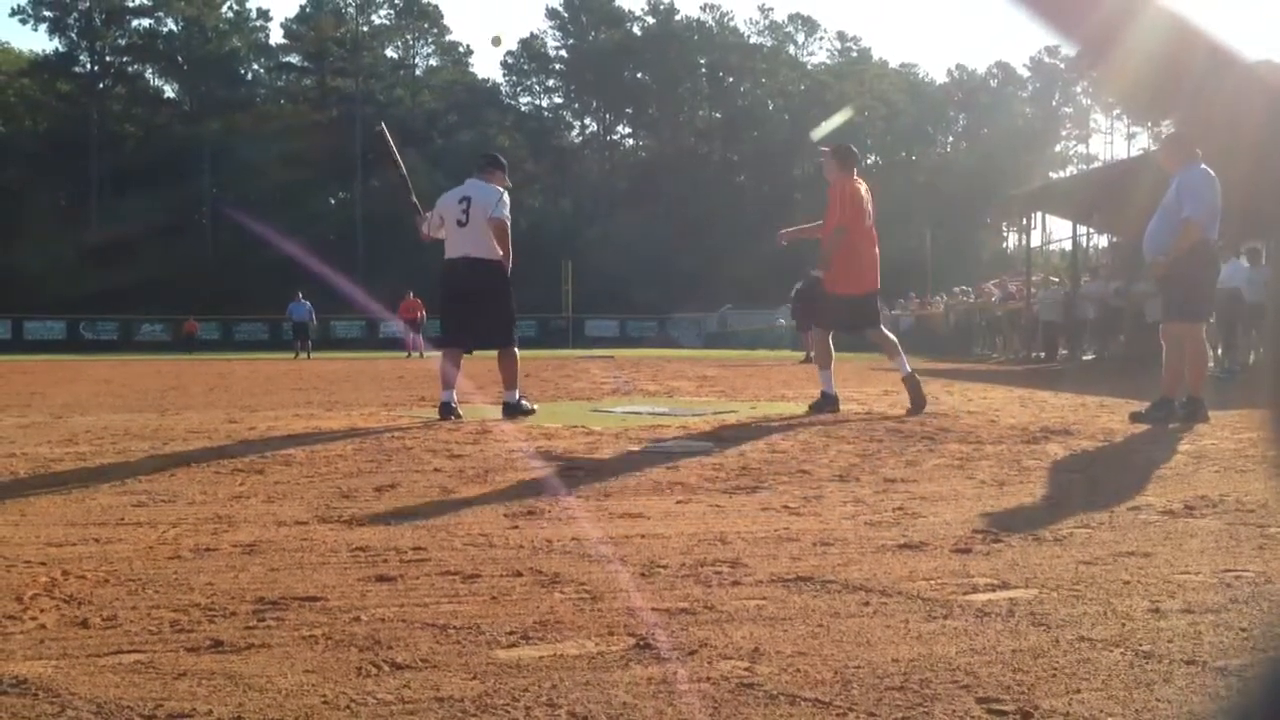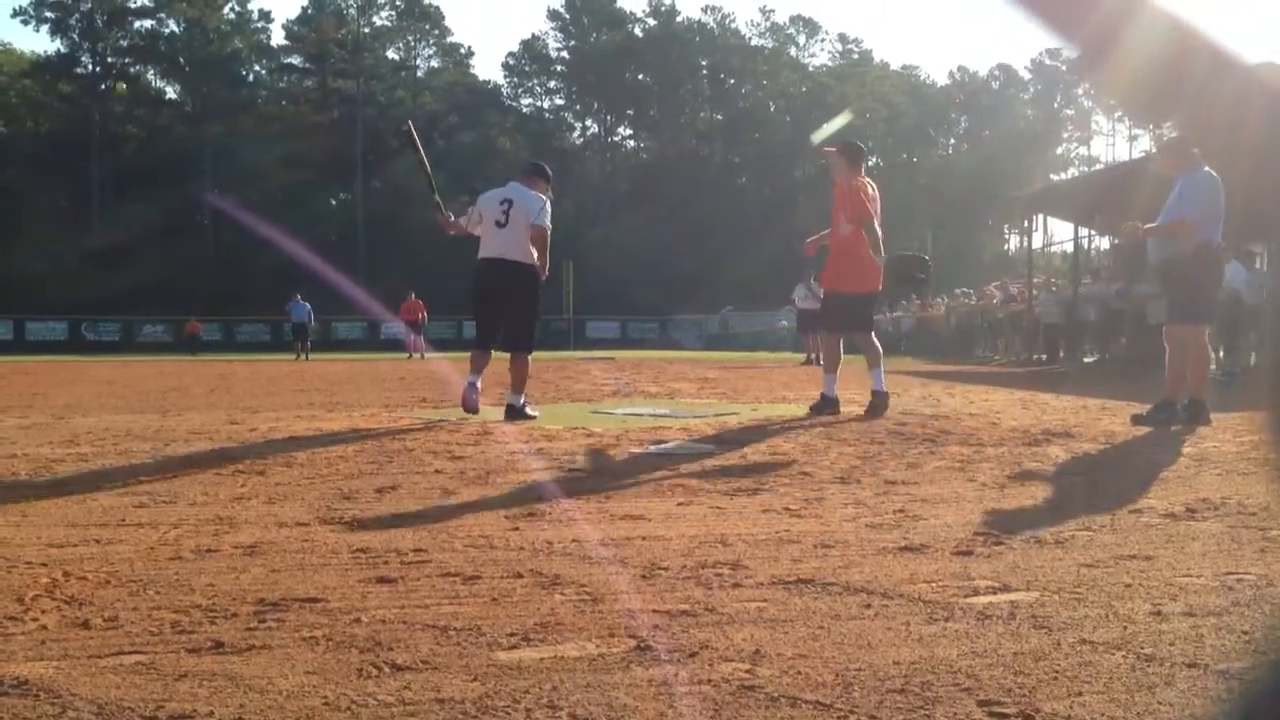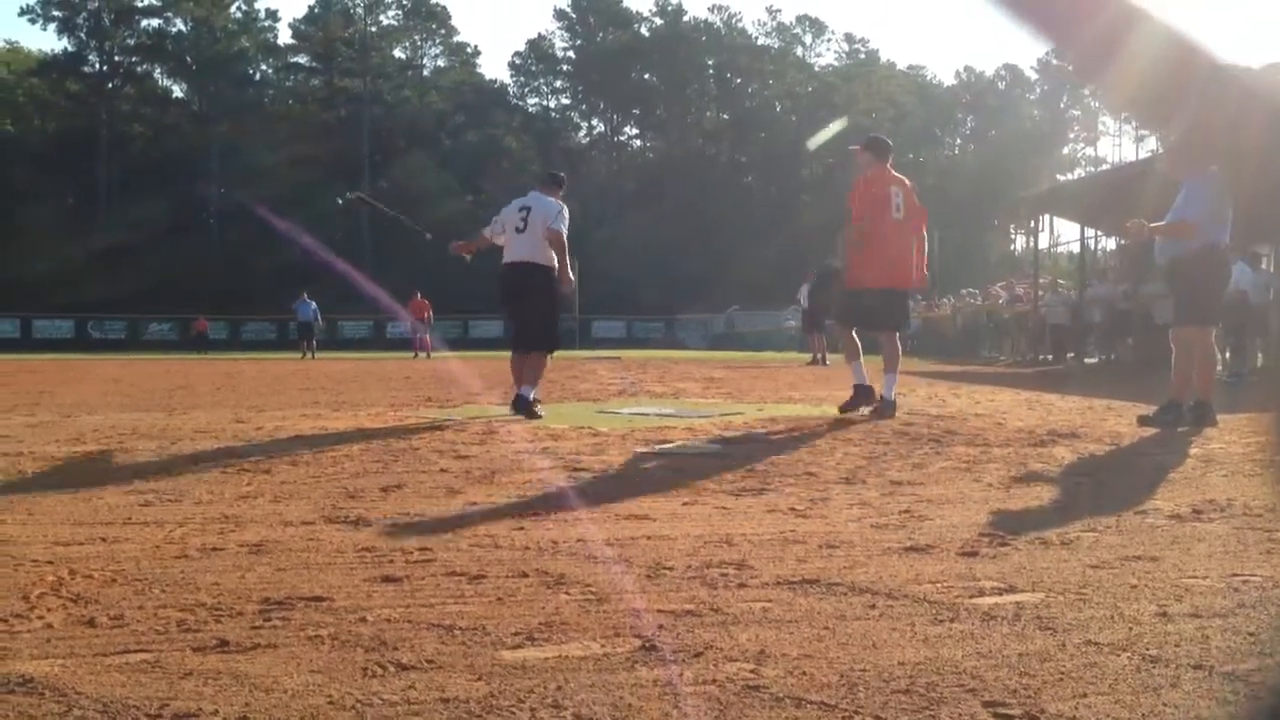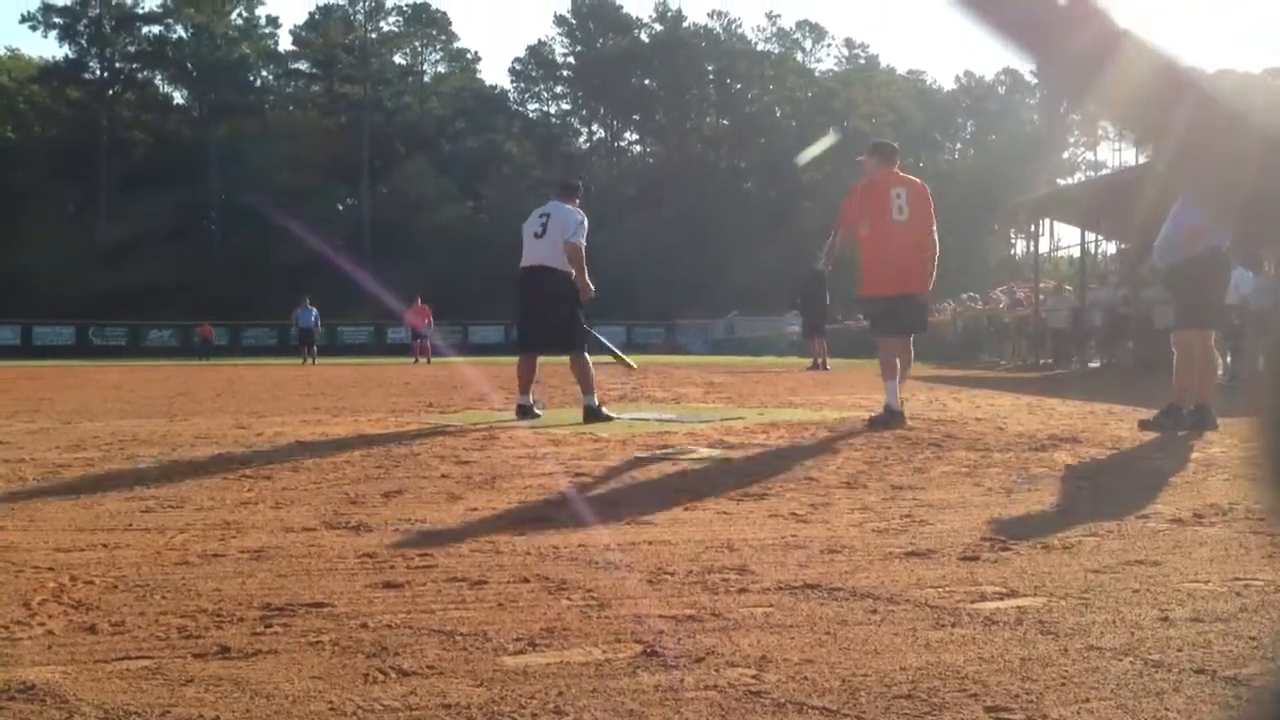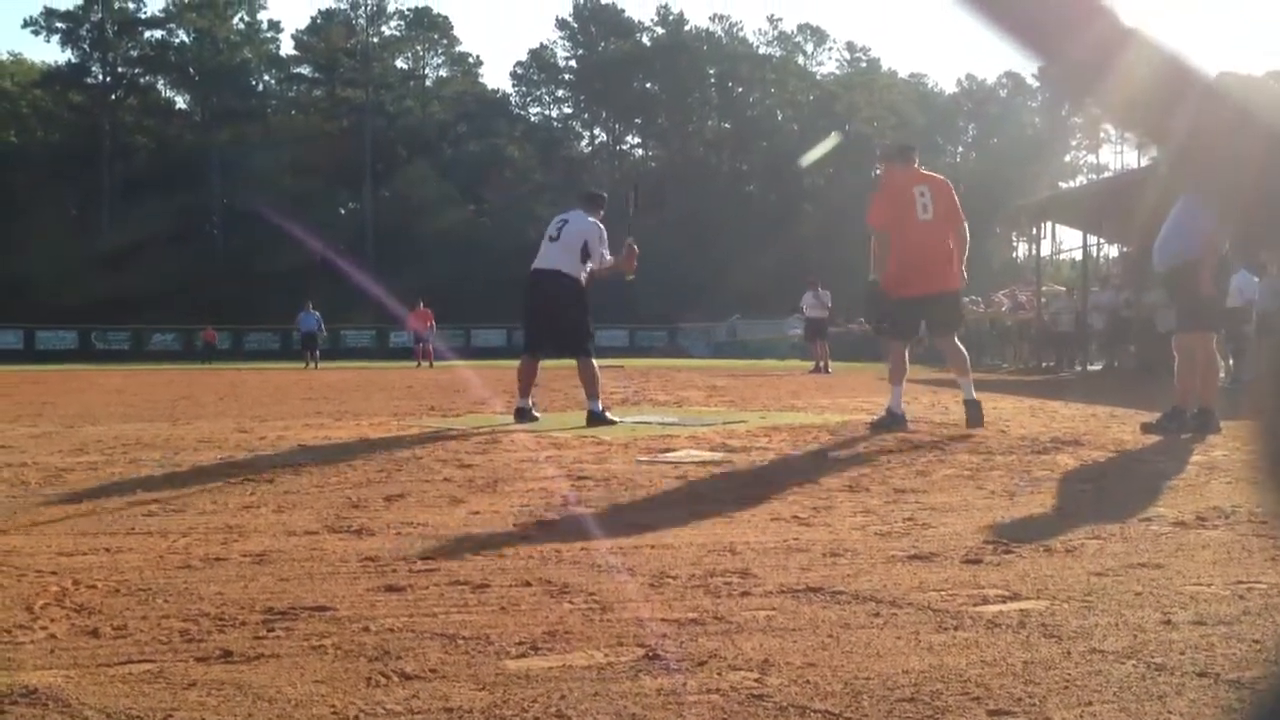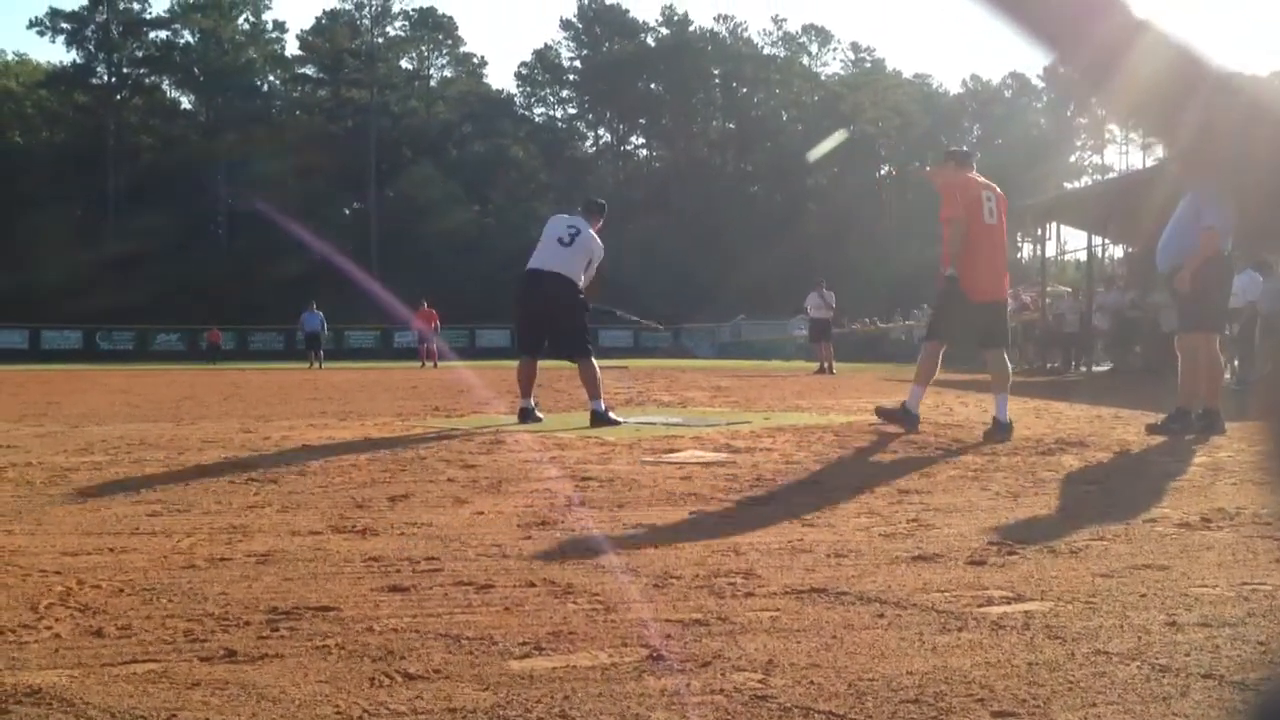
dt=0.4s
person 1, frame 1
left shoulder: (842, 189)
right shoulder: (859, 187)
left elbow: (837, 233)
left wrist: (822, 268)
right wrist: (794, 233)
left hip: (843, 278)
right hip: (866, 276)
left knee: (821, 332)
right knee: (876, 330)
left ankle: (828, 396)
right ankle: (907, 375)
person 1, frame 2
left shoulder: (849, 186)
right shoulder: (867, 186)
left elbow: (869, 224)
left wrist: (880, 257)
right wrist: (818, 240)
left hip: (846, 277)
right hip: (868, 277)
left knee: (831, 334)
right knee: (865, 334)
left ankle: (829, 398)
right ankle: (879, 391)
person 1, frame 3
left shoulder: (866, 181)
right shoulder: (905, 185)
left elbow: (858, 225)
right elbow: (919, 229)
left wrist: (840, 260)
right wrist: (920, 267)
left hip: (867, 274)
right hip: (901, 275)
left knee: (846, 326)
right knee: (889, 334)
left ankle: (862, 387)
right ankle: (888, 398)
person 1, frame 4
left shoulder: (865, 187)
right shoulder: (918, 187)
left elbow: (845, 230)
right elbow: (930, 234)
left wrist: (826, 262)
right wrist: (929, 273)
left hip: (880, 279)
right hip: (913, 278)
left knee: (886, 341)
right knee: (904, 341)
left ankle: (893, 408)
right ankle: (894, 400)
person 1, frame 5
left shoulder: (887, 187)
right shoulder: (941, 184)
left elbow: (881, 235)
right elbow: (960, 228)
left wrist: (876, 276)
right wrist: (960, 267)
left hip: (903, 281)
right hip: (943, 279)
left knee: (897, 345)
right knee: (948, 340)
left ankle: (895, 412)
right ankle: (970, 400)
person 1, frame 6
left shoulder: (954, 185)
right shoulder: (995, 191)
left elbow: (958, 226)
left wrist: (951, 270)
left hip: (963, 282)
right hip: (995, 285)
left knee: (934, 344)
right knee: (995, 351)
left ankle: (910, 410)
right ankle: (1002, 419)
person 2, frame 1
left shoulder: (1195, 176)
right shoulder: (1185, 179)
left elbow: (1194, 225)
left wrist: (1167, 258)
right wrist: (1165, 261)
left hip: (1189, 264)
right hip: (1178, 266)
left knee: (1188, 332)
right knee: (1172, 334)
left ankle: (1194, 403)
right ankle: (1168, 402)
person 2, frame 2
left shoulder: (1200, 179)
right shoulder: (1188, 182)
left elbow: (1185, 226)
left wrist: (1144, 231)
right wrist: (1145, 232)
left hip: (1194, 265)
right hip: (1181, 266)
left knee: (1191, 334)
right knee: (1175, 336)
left ankle: (1195, 405)
right ankle: (1172, 404)
person 2, frame 3
left shoulder: (1207, 180)
right shoulder: (1196, 183)
left elbow: (1189, 227)
left wrist: (1149, 230)
right wrist: (1150, 231)
left hip: (1201, 266)
right hip: (1189, 267)
left knee: (1196, 335)
right knee: (1182, 337)
left ankle: (1201, 406)
right ankle: (1184, 405)
person 2, frame 4
right shoulder: (1192, 192)
left elbow: (1198, 232)
left wrist: (1158, 257)
right wrist: (1161, 256)
left hip: (1201, 268)
right hip: (1190, 269)
left knee: (1194, 340)
right knee: (1185, 342)
left ankle: (1196, 411)
right ankle: (1191, 410)
person 2, frame 5
right shoulder: (1191, 196)
left elbow: (1215, 232)
left wrist: (1207, 272)
left hip: (1198, 274)
right hip: (1188, 274)
left knee: (1190, 344)
right knee: (1194, 345)
left ankle: (1186, 414)
right ankle: (1202, 414)
person 2, frame 6
left shoulder: (1208, 191)
right shoulder: (1198, 195)
left elbow: (1213, 234)
left wrist: (1188, 269)
left hip: (1202, 274)
right hip: (1193, 273)
left knee: (1192, 343)
right knee: (1200, 343)
left ankle: (1186, 414)
right ankle: (1210, 415)
person 3, frame 1
left shoulder: (447, 198)
right shoulder: (495, 194)
left elbow: (428, 233)
right elbow: (499, 225)
left wrist: (424, 220)
right wrist: (507, 258)
left hip: (454, 272)
right hip: (489, 271)
left knee: (453, 342)
right knee: (505, 340)
left ankle: (447, 400)
right ankle: (512, 400)
person 3, frame 2
left shoulder: (487, 197)
right shoulder: (537, 201)
left elbow: (464, 227)
right elbow: (540, 233)
left wrist: (449, 223)
right wrist: (543, 266)
left hip: (487, 271)
right hip: (520, 274)
left knee: (484, 337)
right knee: (521, 344)
left ankle: (473, 382)
right ankle: (516, 404)
person 3, frame 3
left shoulder: (512, 208)
right shoulder: (556, 207)
left elbow: (487, 237)
right elbow: (556, 237)
left wrist: (463, 247)
right wrist: (566, 272)
left hip: (511, 274)
right hip: (540, 276)
left knee: (520, 342)
right knee: (541, 344)
left ankle: (522, 396)
right ankle: (525, 397)
person 3, frame 4
left shoulder: (533, 217)
right shoulder: (575, 216)
right elbow: (573, 247)
right wrist: (584, 282)
left hip: (528, 277)
right hip: (558, 280)
left knee: (528, 346)
right knee: (576, 346)
left ankle: (524, 403)
right ankle: (591, 405)
person 3, frame 5
left shoulder: (559, 220)
right shoulder: (594, 227)
right elbow: (602, 266)
left wrist: (619, 265)
right wrist: (625, 261)
left hip: (538, 281)
right hip: (566, 286)
left knee: (532, 348)
right knee: (584, 351)
left ankle: (523, 406)
right ankle: (595, 410)
person 3, frame 6
left shoulder: (556, 220)
right shoulder: (595, 244)
right elbow: (583, 280)
right wrist: (578, 293)
left hip: (533, 282)
right hip: (564, 288)
left knee: (529, 350)
right knee: (583, 352)
left ankle: (526, 407)
right ankle: (598, 410)
